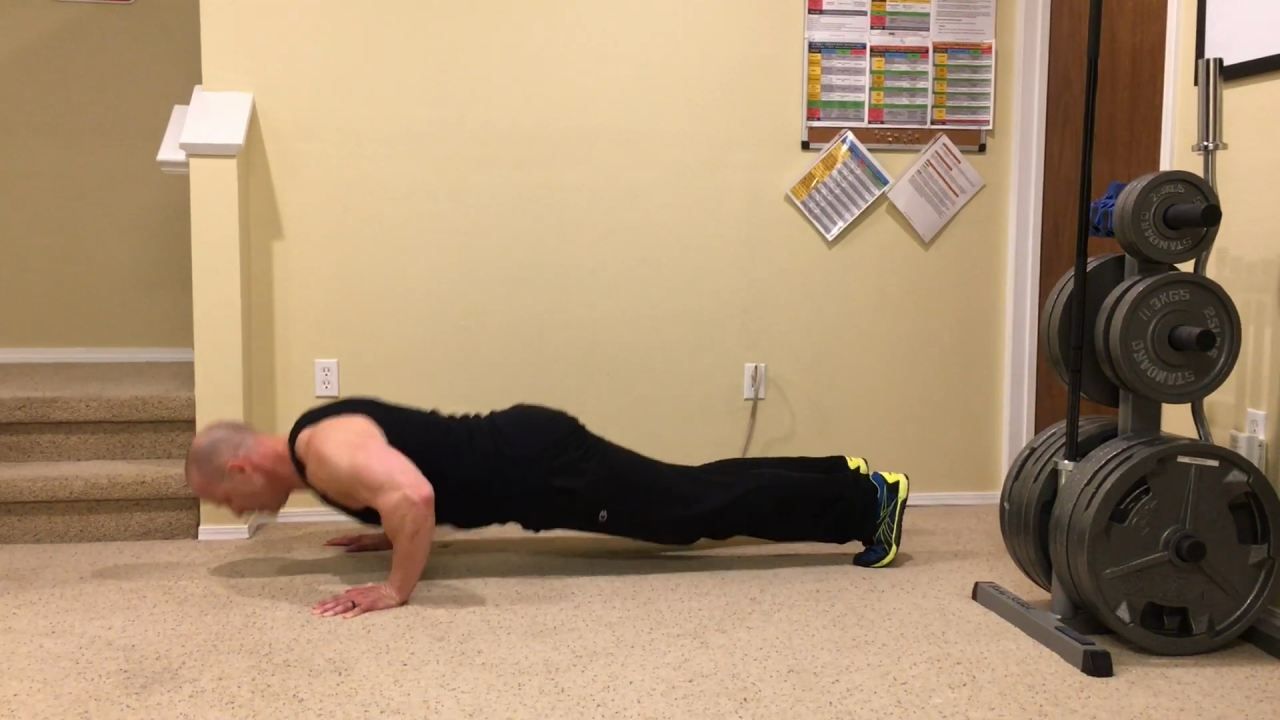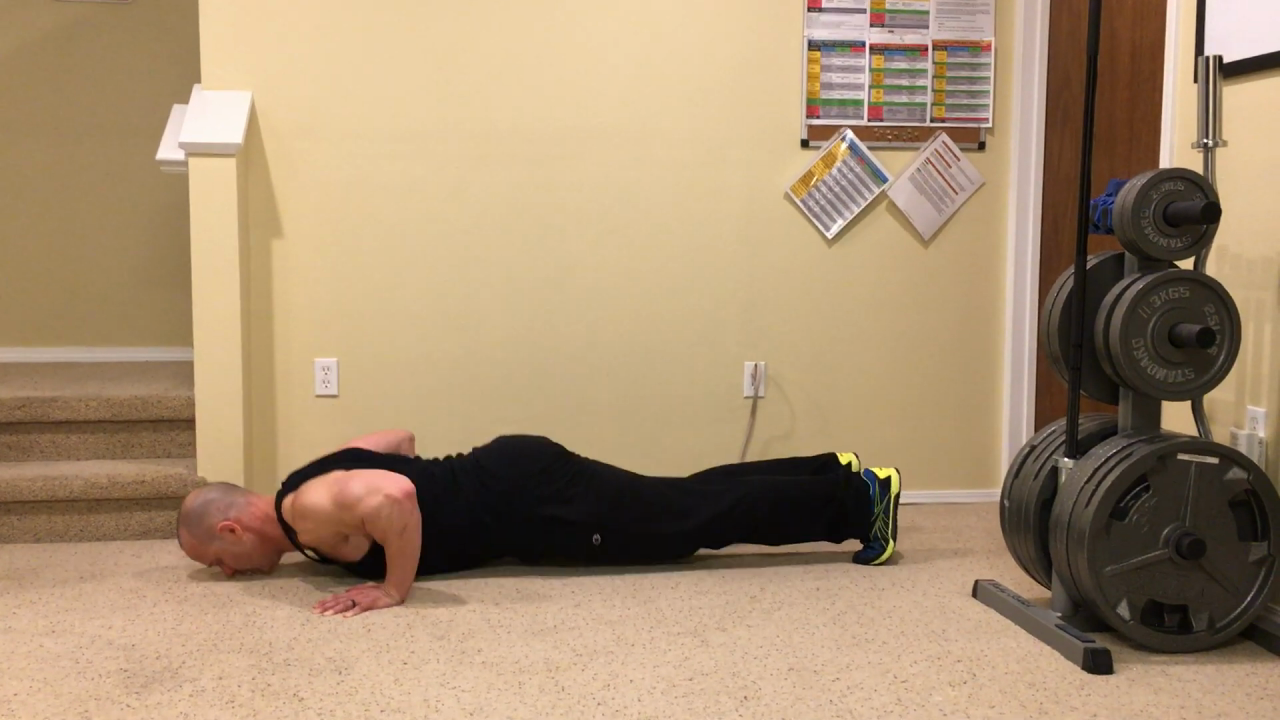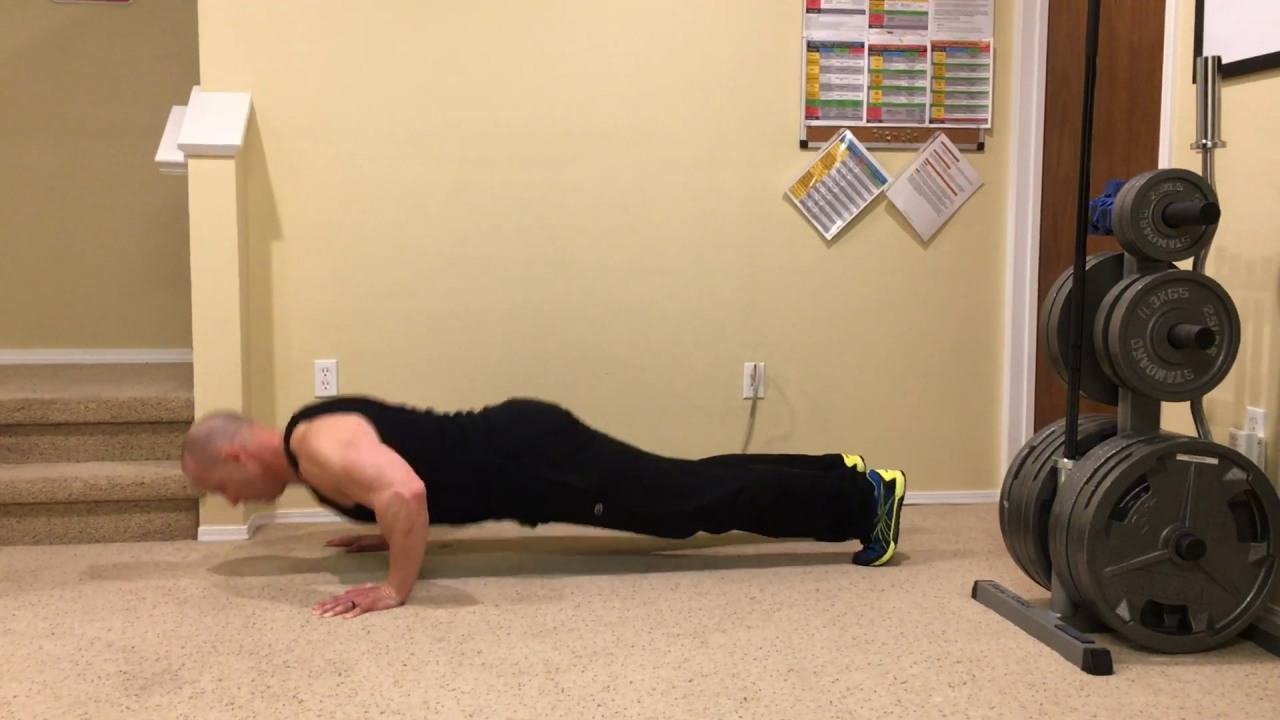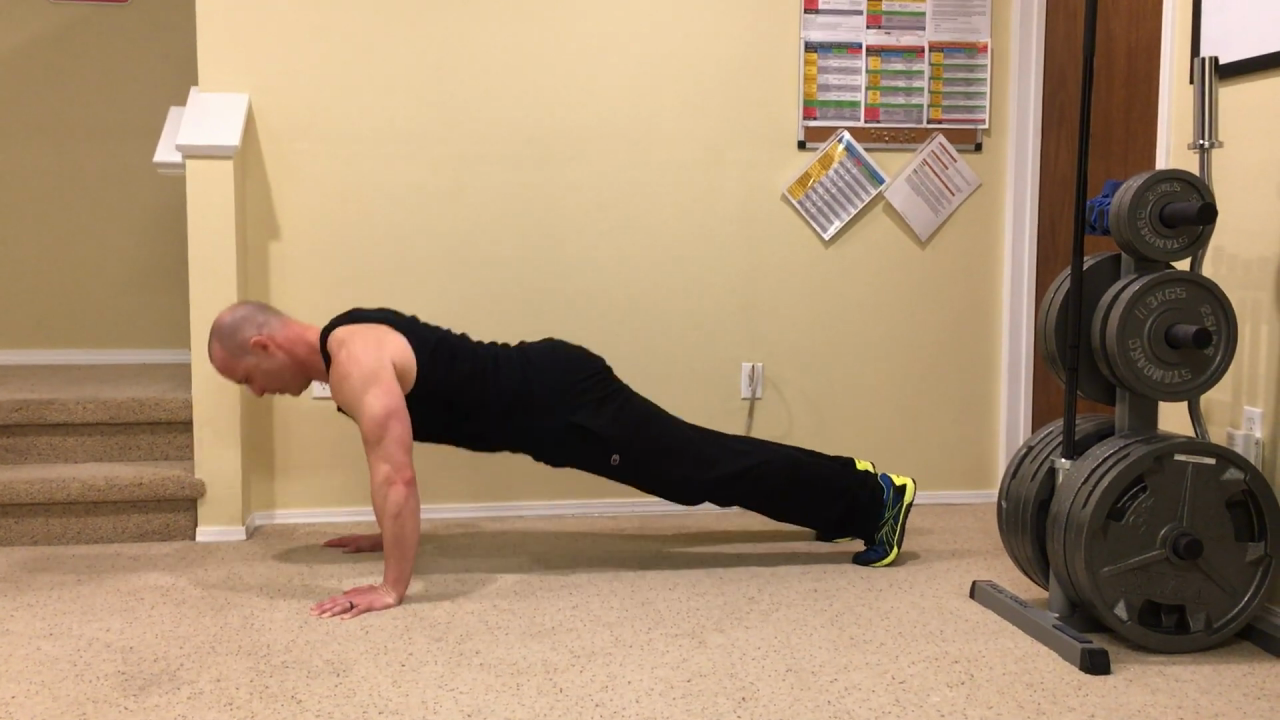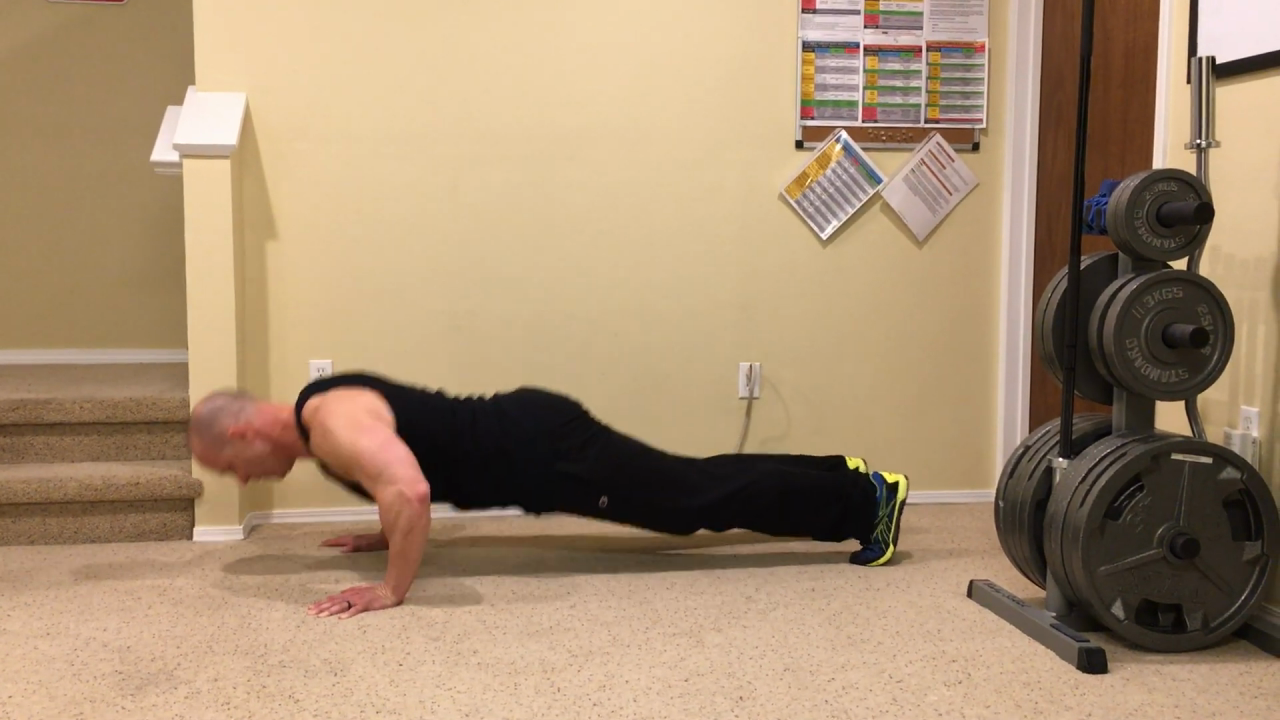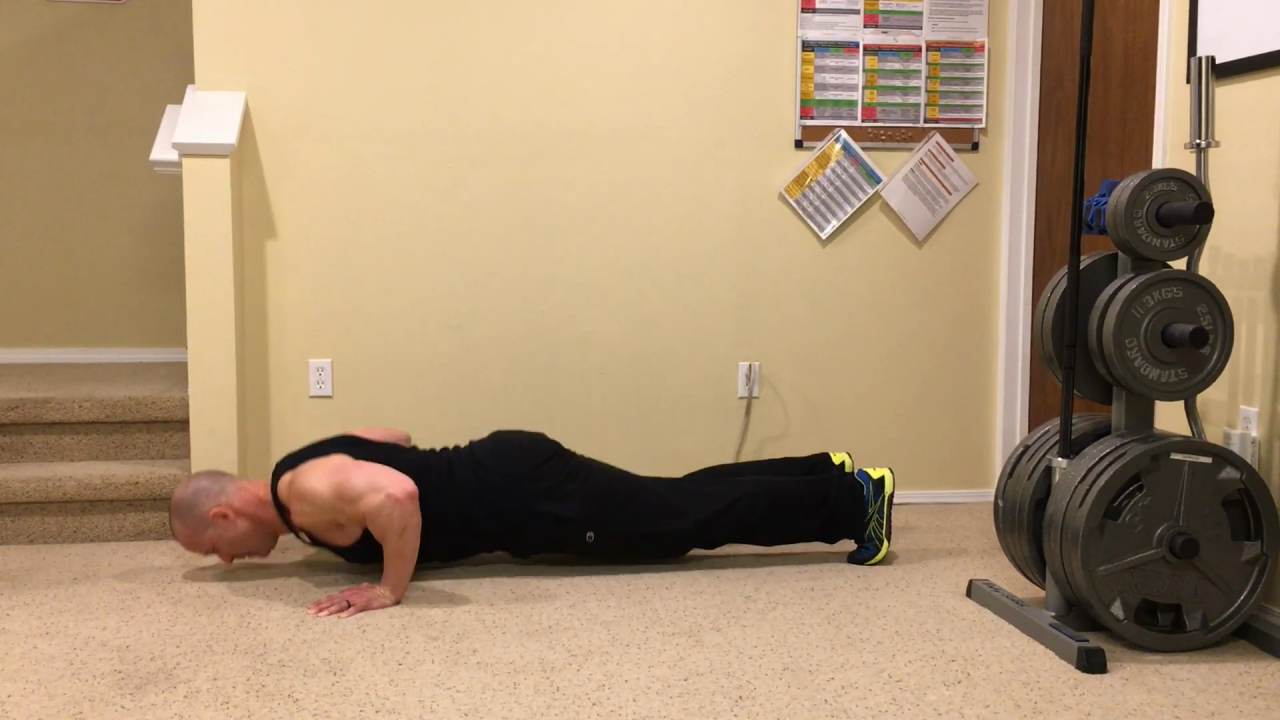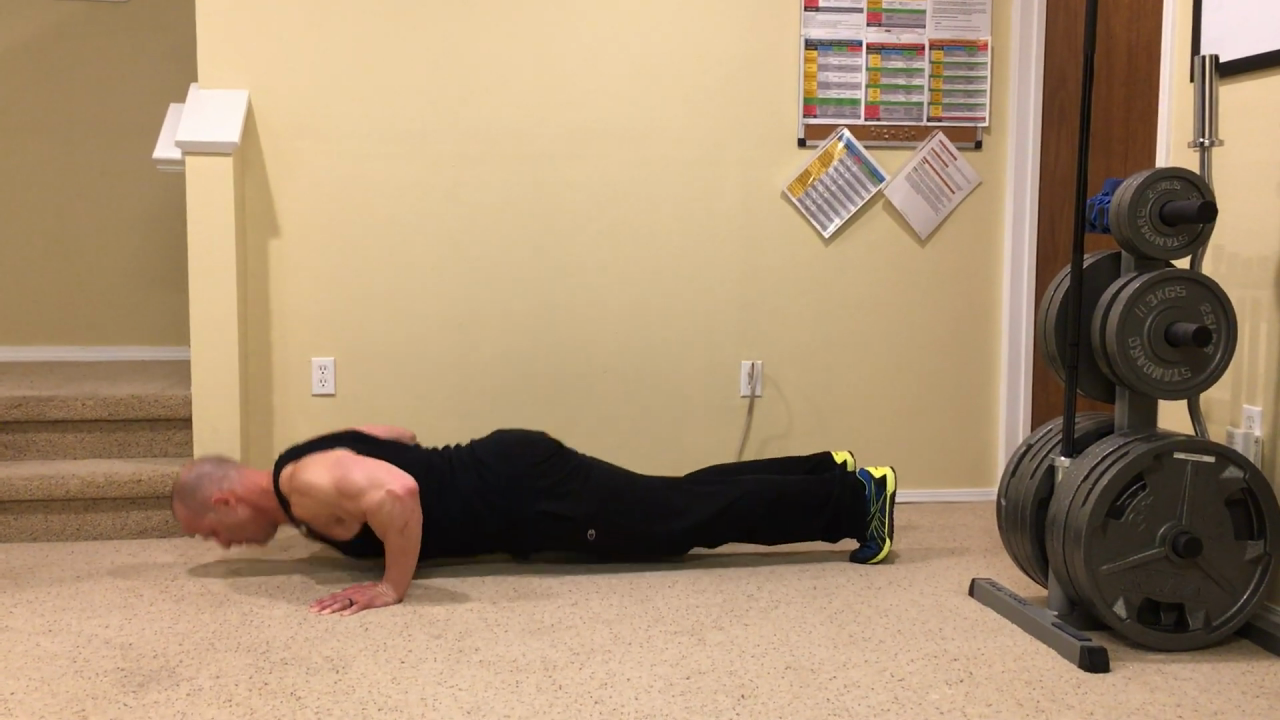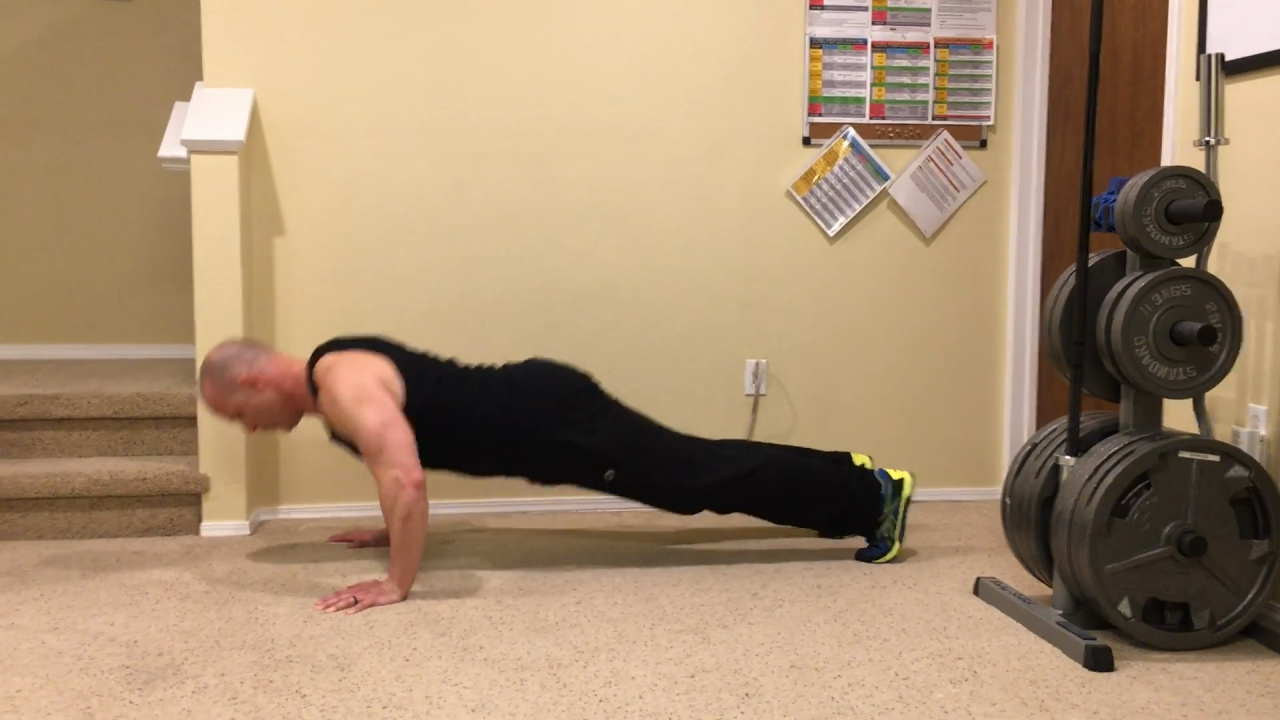
dt=0.3s
person 1, frame 1
left shoulder: (323, 452)
right shoulder: (323, 434)
left elbow: (415, 496)
left wrist: (395, 590)
right wrist: (388, 534)
left hip: (540, 469)
right hip: (520, 446)
left knee: (703, 507)
right knee: (696, 491)
left ankle: (867, 500)
right ankle: (844, 480)
person 1, frame 2
left shoulder: (306, 512)
right shoulder: (314, 486)
left elbow: (395, 496)
right elbow: (401, 439)
left wrist: (393, 588)
left hip: (525, 500)
right hip: (511, 475)
left knee: (698, 519)
right knee: (688, 499)
left ankle: (859, 495)
right ankle: (836, 476)
person 1, frame 3
left shoulder: (313, 450)
right shoulder: (316, 429)
left elbow: (407, 492)
left wrist: (396, 588)
right wrist: (387, 531)
left hip: (532, 463)
right hip: (515, 440)
left knee: (701, 500)
right knee: (694, 485)
left ankle: (862, 498)
right ankle: (843, 478)
person 1, frame 4
left shoulder: (353, 359)
right shoulder: (346, 343)
left elbow: (394, 472)
right elbow: (397, 456)
left wrist: (392, 588)
right wrist: (387, 532)
left hip: (561, 401)
right hip: (546, 390)
left knee: (713, 474)
right knee: (709, 464)
left ankle: (874, 497)
right ankle: (858, 487)
person 1, frame 5
left shoulder: (329, 424)
right shoulder: (326, 408)
left elbow: (411, 491)
left wrist: (391, 590)
right wrist: (387, 536)
left hip: (543, 452)
right hip: (525, 431)
left knee: (703, 499)
right knee: (699, 486)
left ankle: (866, 499)
right ankle: (846, 481)
person 1, frame 6
left shoulder: (303, 499)
right shoulder: (305, 474)
left elbow: (398, 492)
right elbow: (397, 440)
left wrist: (390, 587)
right wrist: (369, 538)
left hip: (520, 495)
right hip: (507, 471)
left knee: (693, 517)
right knee: (684, 499)
left ankle: (854, 495)
right ankle: (830, 475)
person 1, frame 7
left shoulder: (303, 490)
right shoulder: (306, 467)
left elbow: (398, 489)
left wrist: (392, 586)
right wrist: (364, 530)
left hip: (522, 495)
right hip: (507, 469)
left knee: (691, 516)
right knee: (684, 499)
left ankle: (855, 497)
right ankle: (833, 475)
person 1, frame 8
left shoulder: (341, 386)
right shoulder: (338, 367)
left elbow: (406, 479)
right elbow: (403, 462)
left wrist: (398, 584)
right wrist: (391, 530)
left hip: (550, 422)
right hip: (536, 409)
left knee: (711, 480)
right knee: (704, 468)
left ankle: (874, 497)
right ankle: (852, 477)
